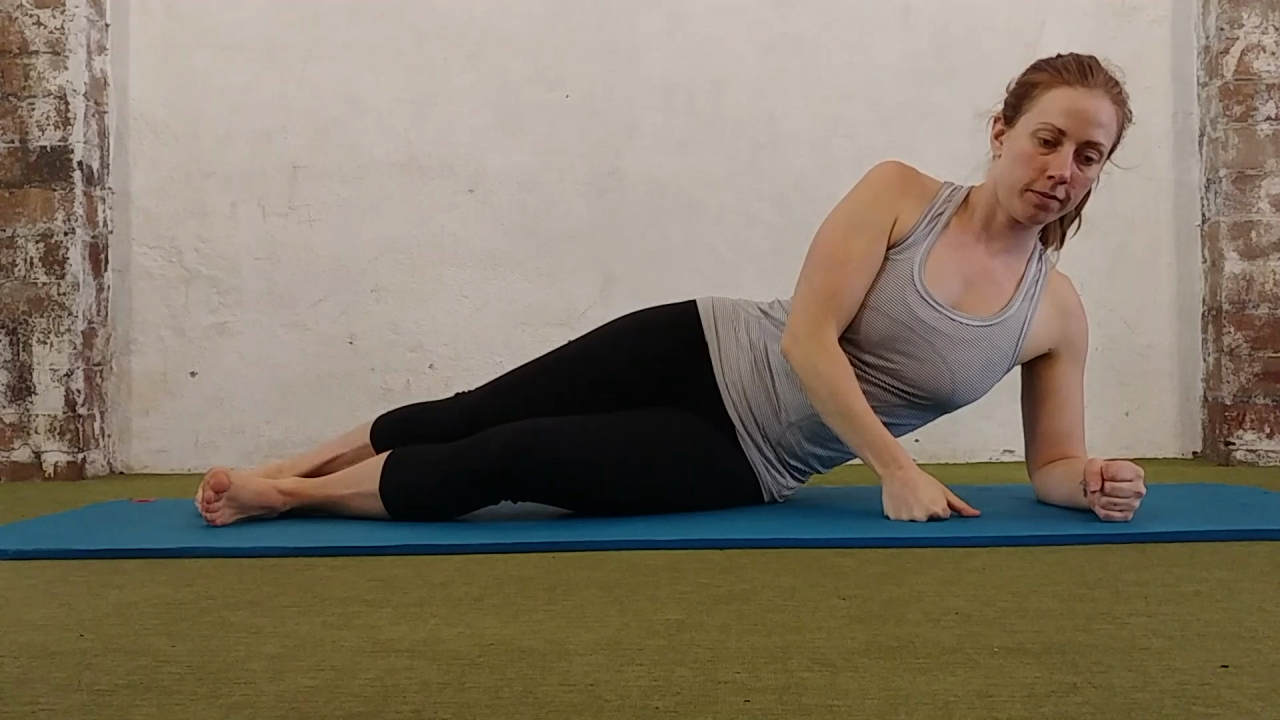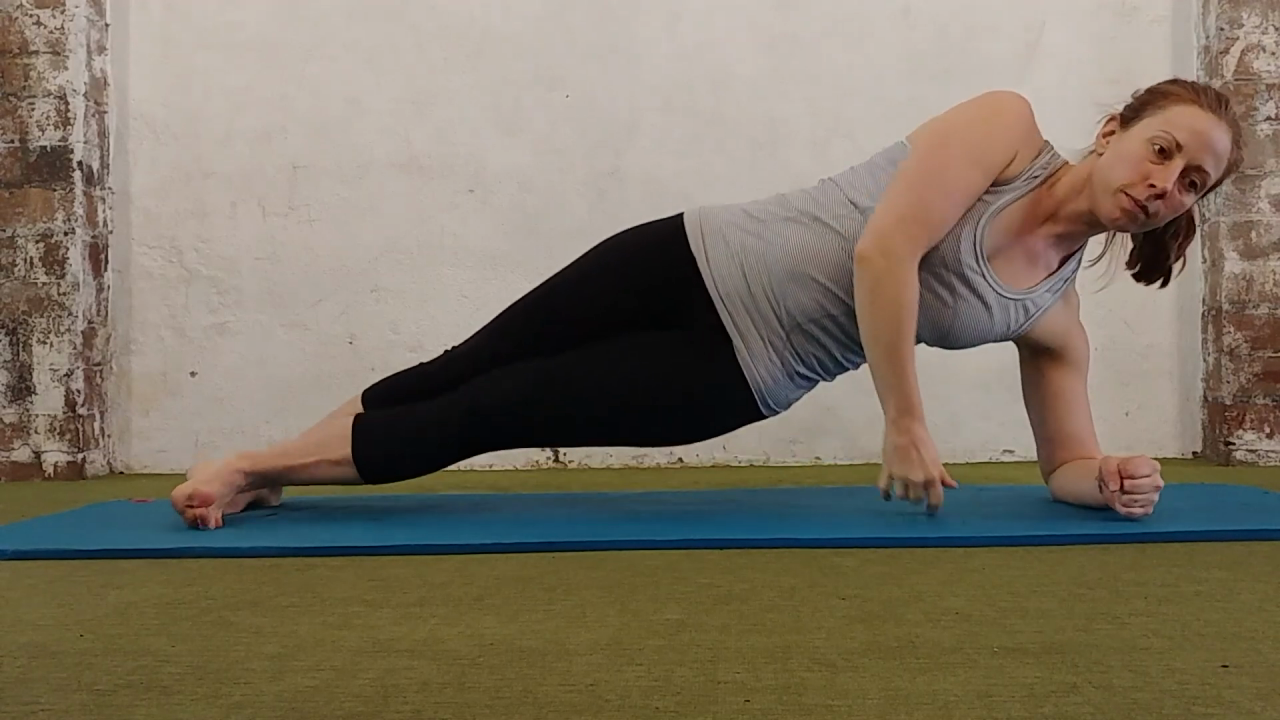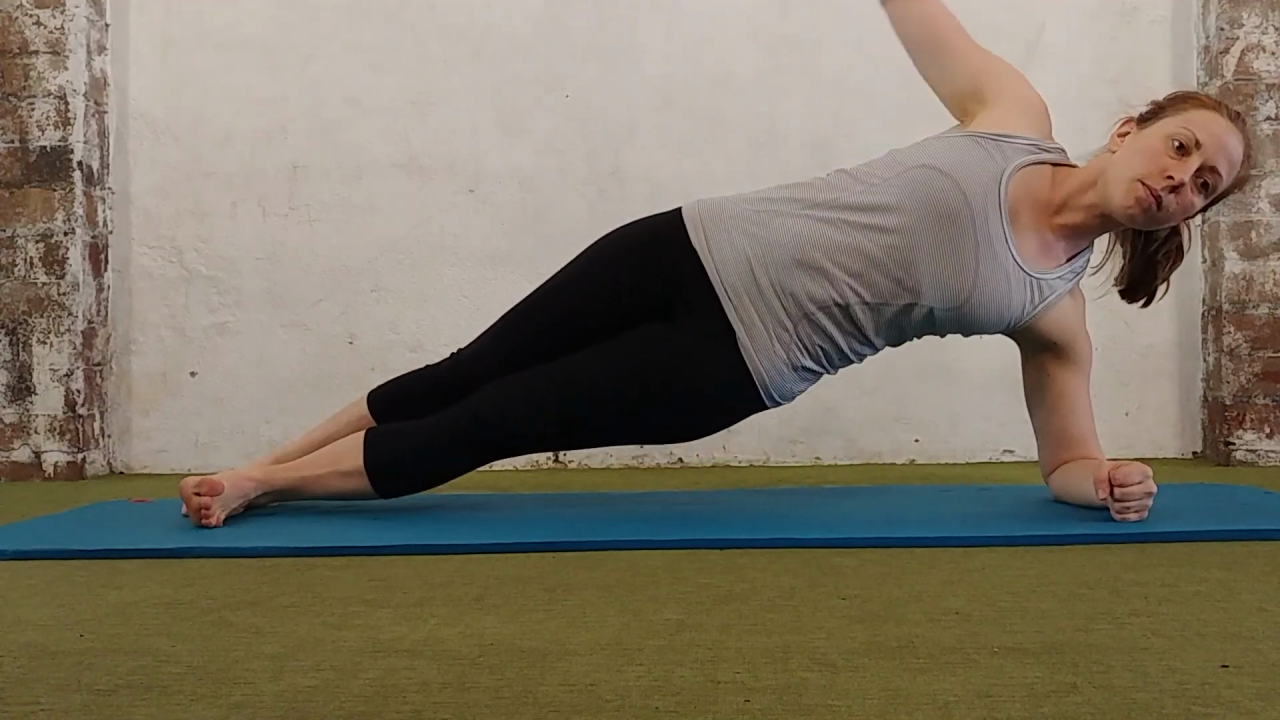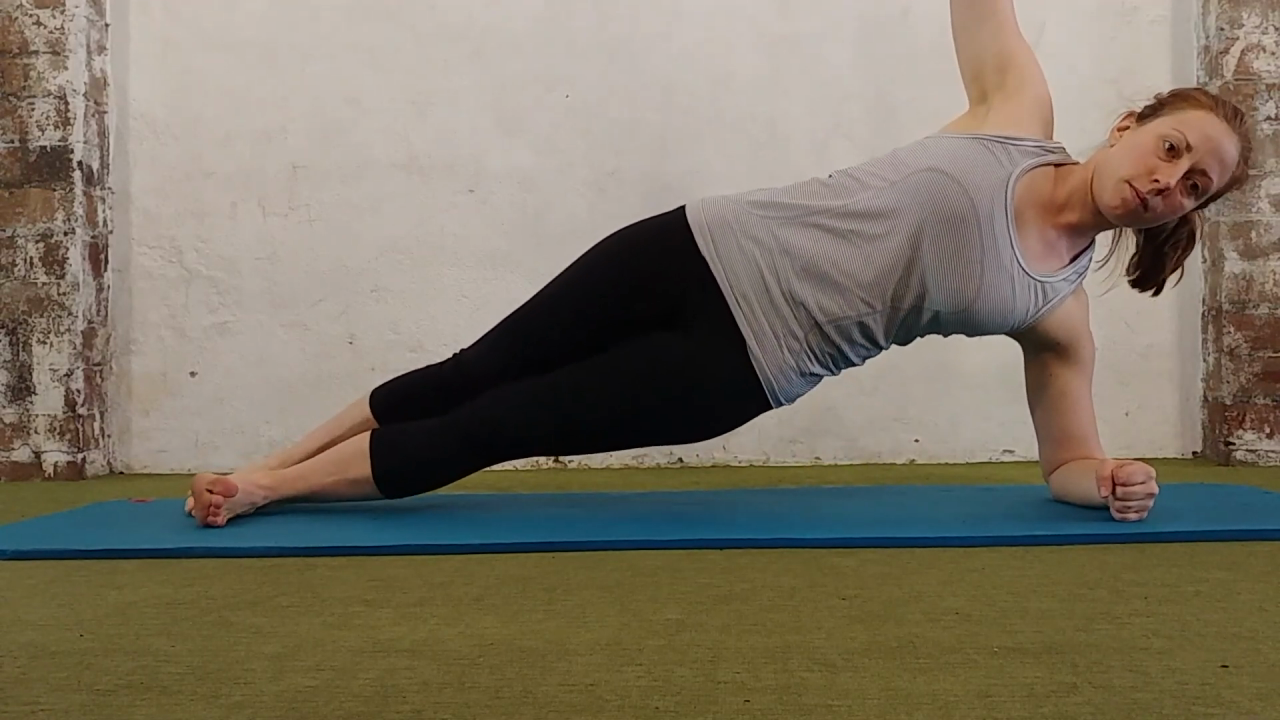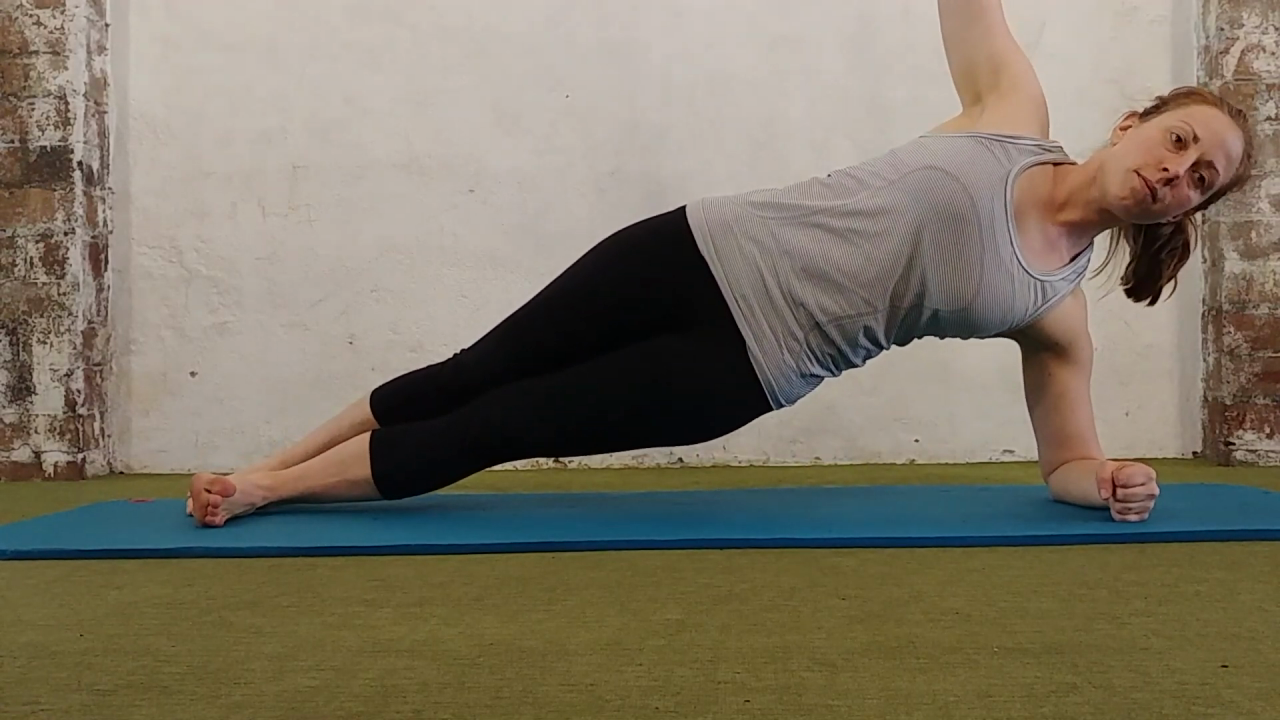
dt=1s
person 1, frame 1
left shoulder: (1059, 315)
right shoulder: (900, 192)
left elbow: (1053, 464)
right elbow: (808, 339)
left wrist: (1096, 482)
right wrist: (898, 471)
left hip: (742, 468)
right hip: (703, 353)
left knee: (509, 464)
right knee: (464, 416)
left ankle: (287, 496)
right ankle: (271, 479)
person 1, frame 2
left shoulder: (1056, 319)
right shoulder: (1010, 125)
left elbow: (1066, 463)
right elbow: (884, 246)
left wrist: (1114, 478)
right wrist: (905, 428)
left hip: (732, 373)
right hip: (692, 262)
left knee: (475, 420)
right knee: (452, 377)
left ankle: (259, 475)
right ankle: (251, 468)
person 1, frame 3
left shoulder: (1056, 313)
right shoulder: (1014, 114)
left elbow: (1066, 461)
left wrist: (1111, 480)
left hip: (731, 364)
right hip: (694, 249)
left knee: (480, 429)
right knee: (461, 375)
left ankle: (261, 486)
right ankle: (254, 471)
person 1, frame 4
left shoulder: (1058, 312)
right shoulder: (1020, 112)
left elbow: (1066, 459)
left wrist: (1112, 481)
left hip: (738, 367)
right hip: (699, 251)
left knee: (488, 431)
right knee: (468, 375)
left ankle: (260, 491)
right ankle: (259, 472)
person 1, frame 5
left shoulder: (1059, 313)
right shoulder: (1017, 113)
left elbow: (1068, 460)
left wrist: (1114, 483)
left hip: (738, 368)
right hip: (699, 253)
left knee: (489, 432)
right knee: (470, 375)
left ankle: (260, 493)
right ankle: (258, 471)
